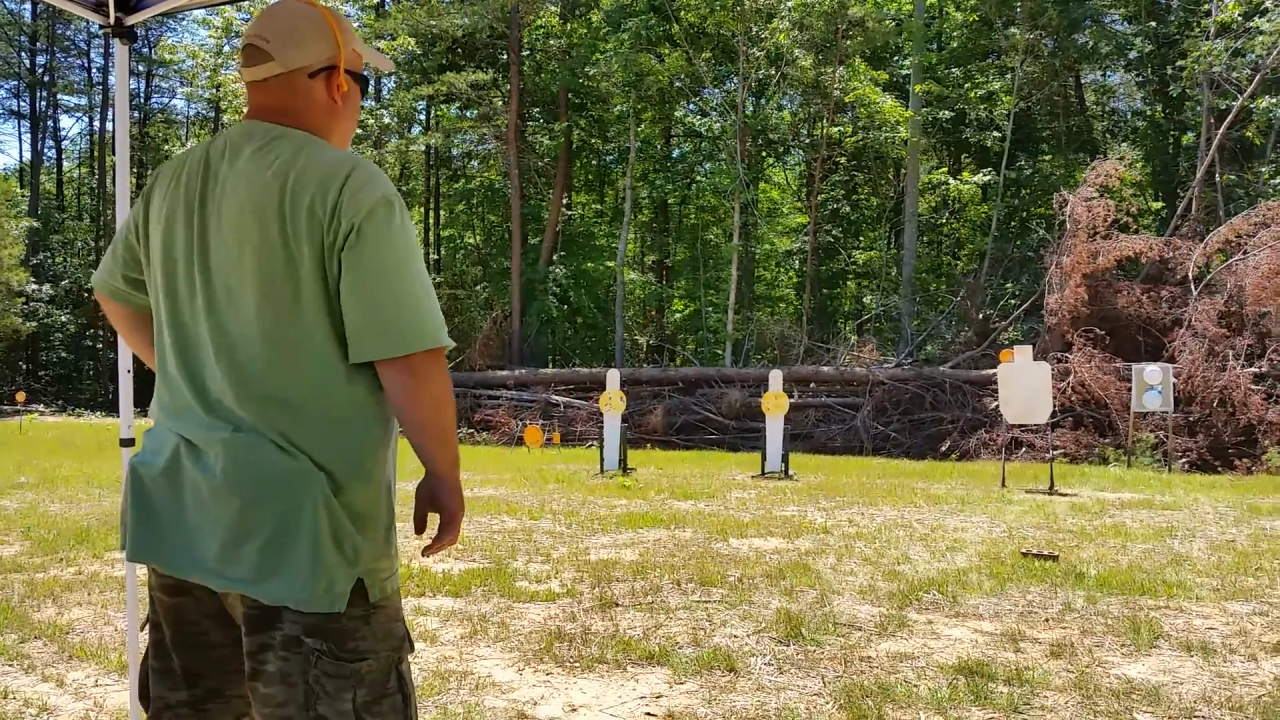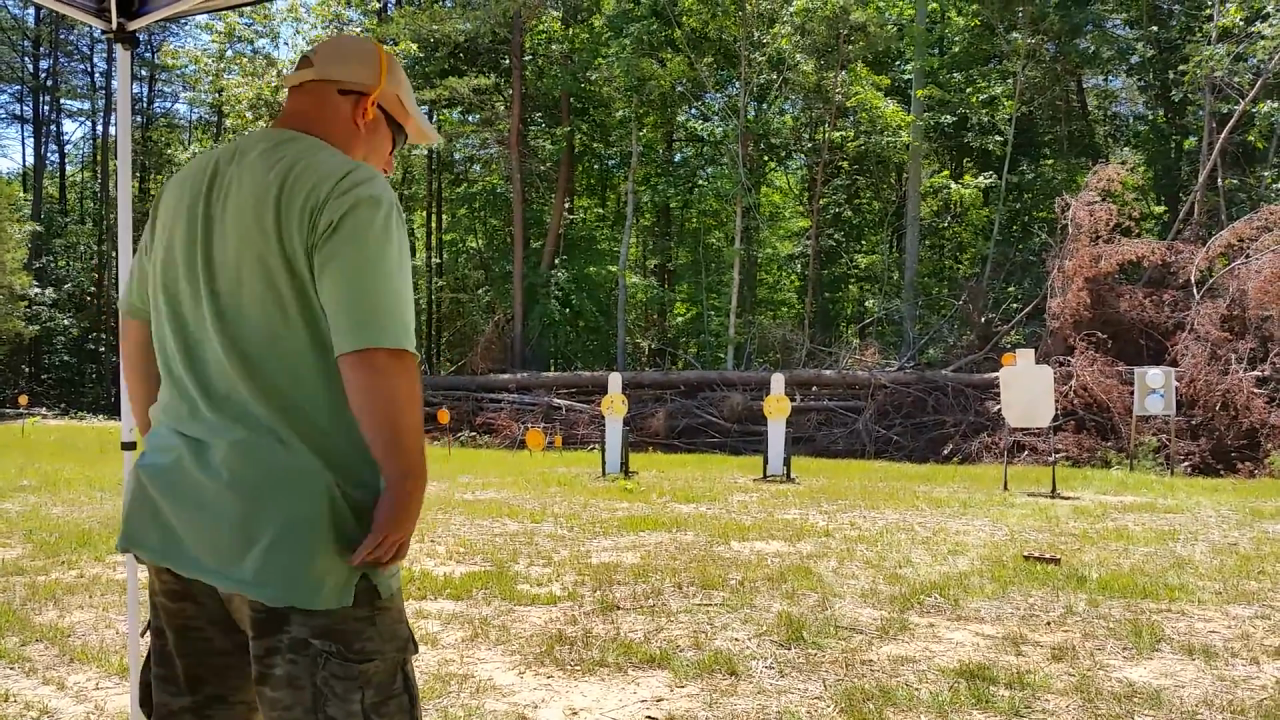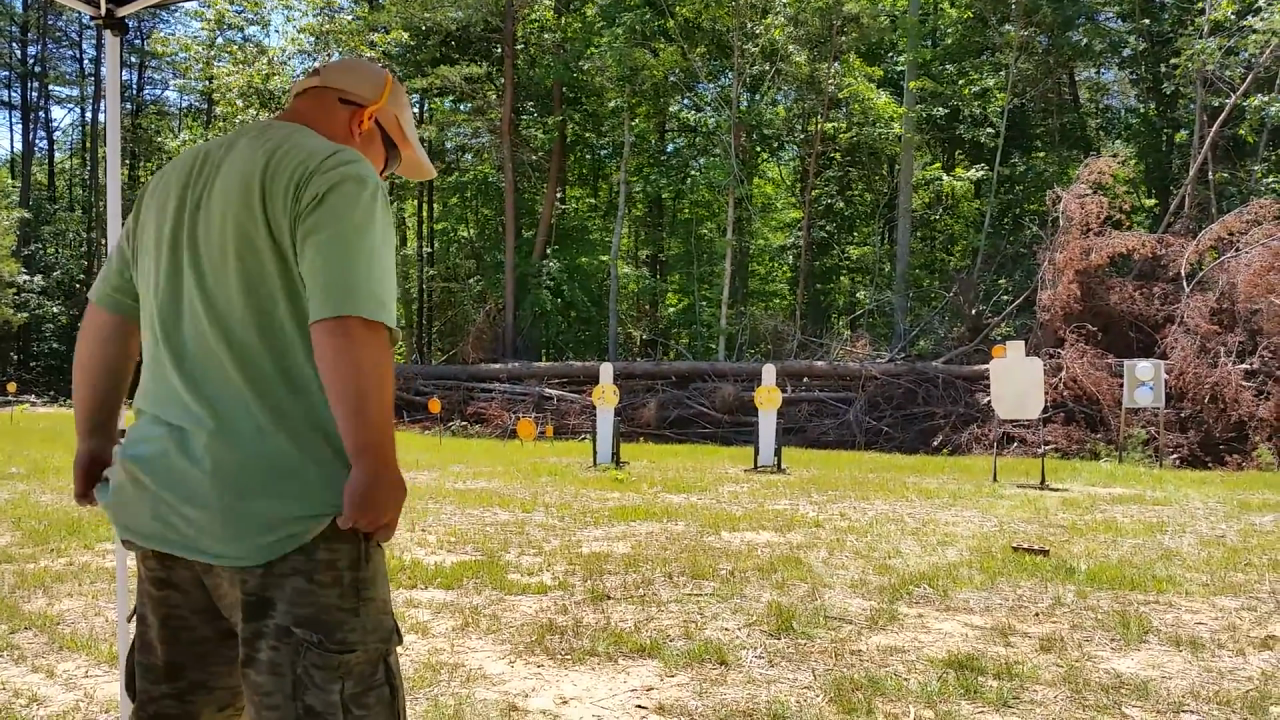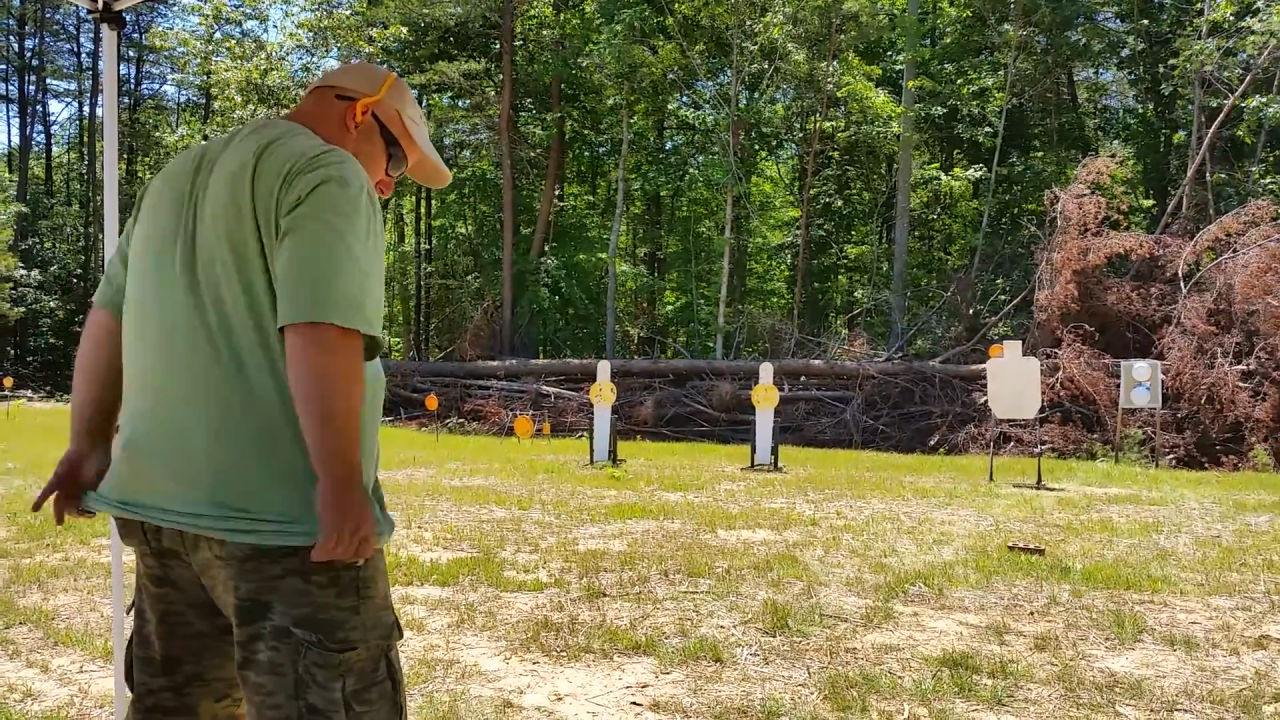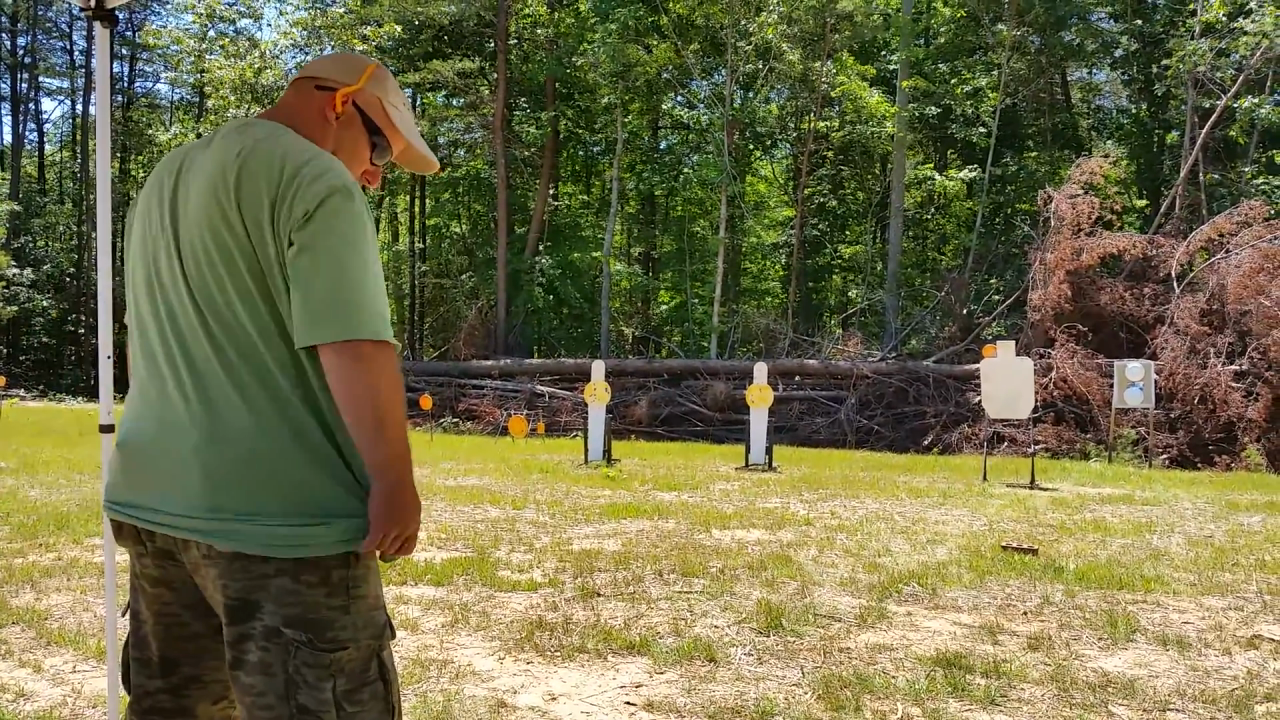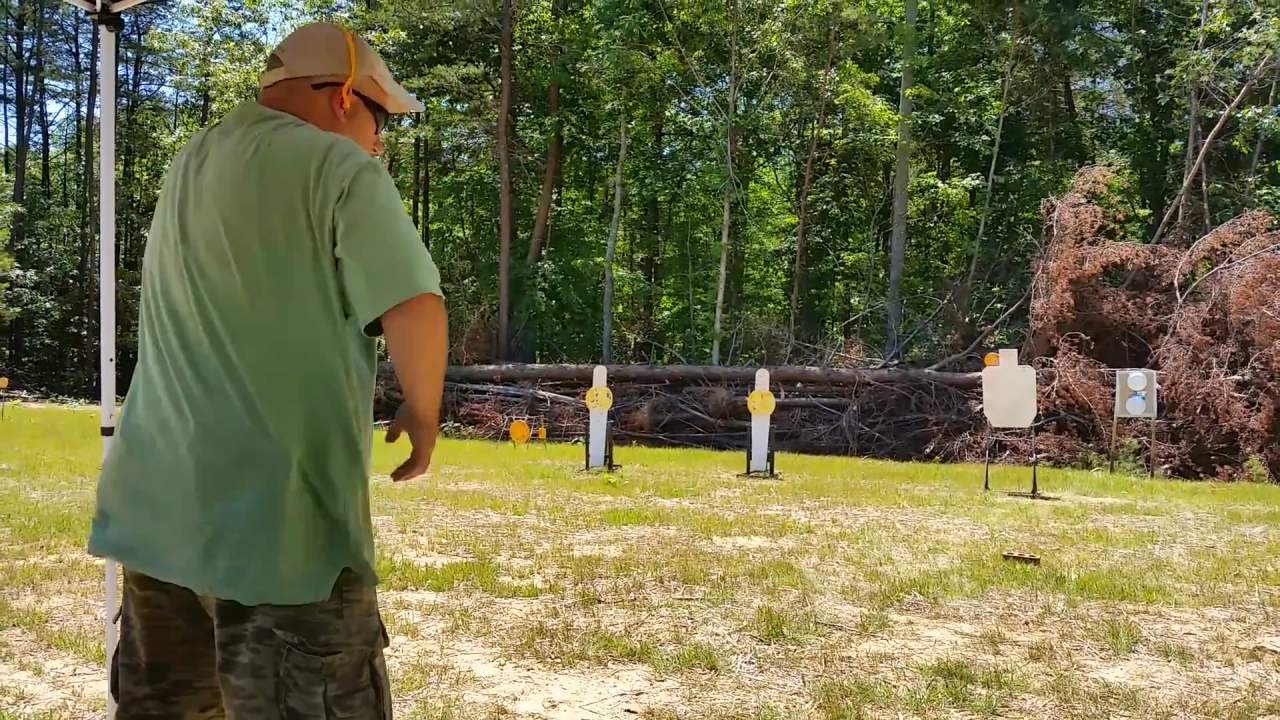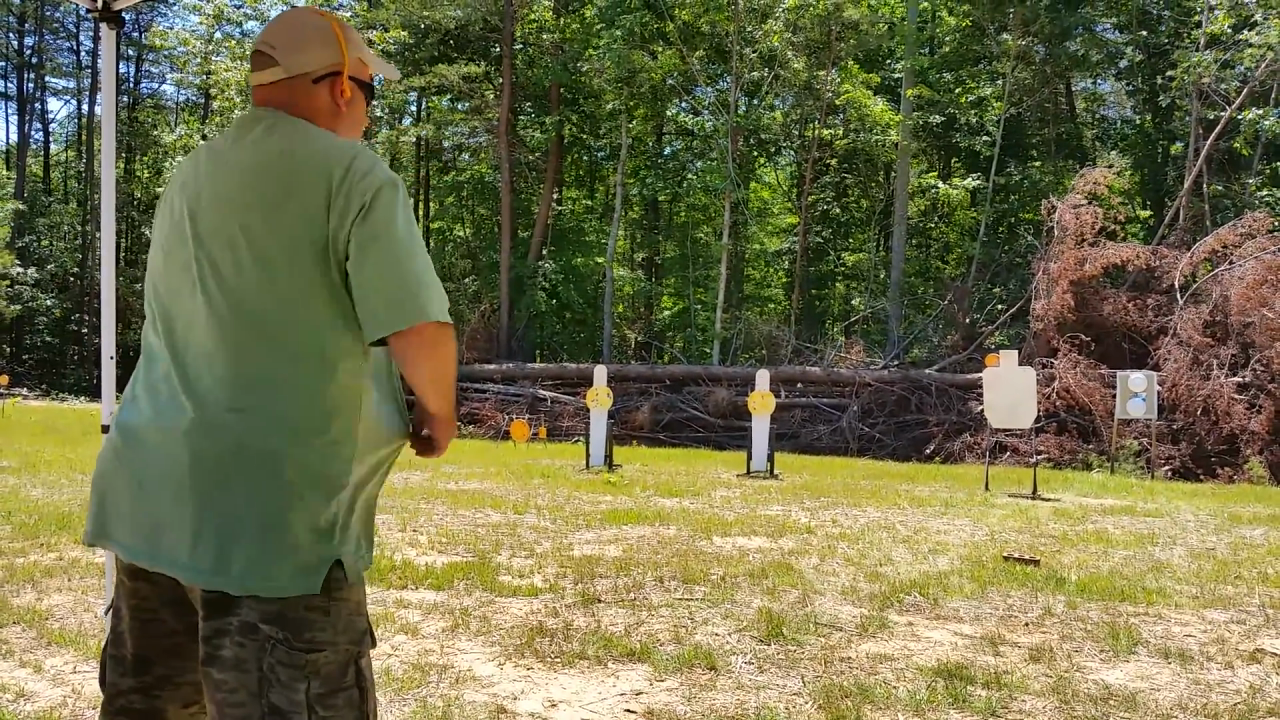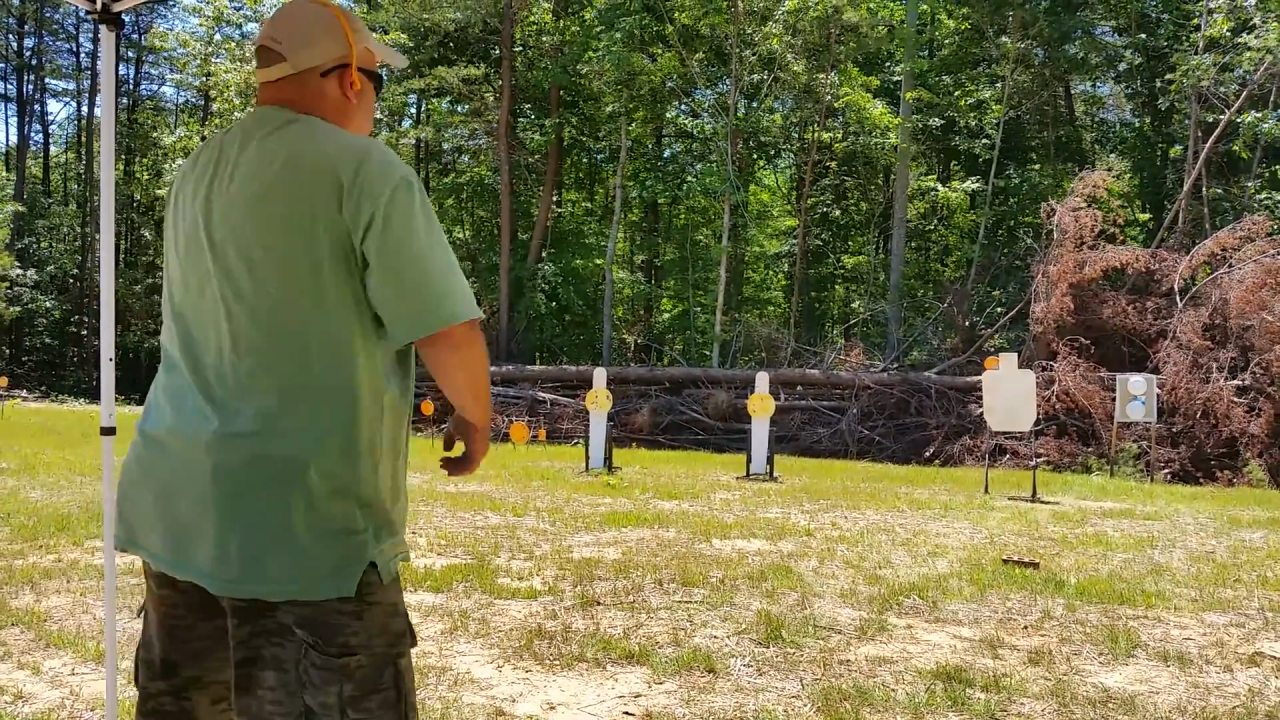
dt=0.4s
person 1, frame 1
left shoulder: (173, 180)
right shoulder: (350, 188)
left elbow: (117, 290)
right elbow: (412, 354)
right wrist: (444, 473)
left hip: (180, 512)
right hip: (302, 527)
person 1, frame 2
left shoulder: (186, 183)
right shoulder: (349, 190)
left elbow: (137, 319)
right elbow: (376, 354)
right wrist: (407, 486)
left hip: (179, 511)
right hip: (301, 524)
person 1, frame 3
left shoulder: (177, 177)
right shoulder: (335, 174)
left elbow: (110, 309)
right elbow: (350, 330)
left wrist: (96, 434)
right wrist: (377, 470)
left hip: (166, 494)
right hip: (285, 506)
person 1, frame 4
left shoulder: (180, 175)
right shoulder: (320, 176)
left elbow: (110, 318)
right elbow: (322, 336)
left wrist: (88, 445)
right wrist: (343, 484)
left hip: (161, 493)
right hip: (269, 506)
person 1, frame 5
left shoulder: (168, 175)
right shoulder: (313, 182)
right elbow: (355, 348)
right wrist: (394, 483)
left hip: (155, 495)
right hip: (274, 508)
person 1, frame 6
left shoulder: (189, 166)
right shoulder: (337, 168)
right elbow: (413, 306)
right wrist: (422, 411)
left hip: (153, 493)
right hip: (271, 504)
person 1, frame 7
left shoulder: (193, 173)
right shoulder: (350, 176)
right elbow: (418, 332)
right wrist: (439, 410)
left hip: (149, 487)
right hip: (269, 505)
person 1, frame 8
left shoulder: (196, 173)
right shoulder: (368, 174)
right elbow: (445, 330)
right wrist: (474, 417)
left hip: (176, 492)
right hip: (297, 506)
